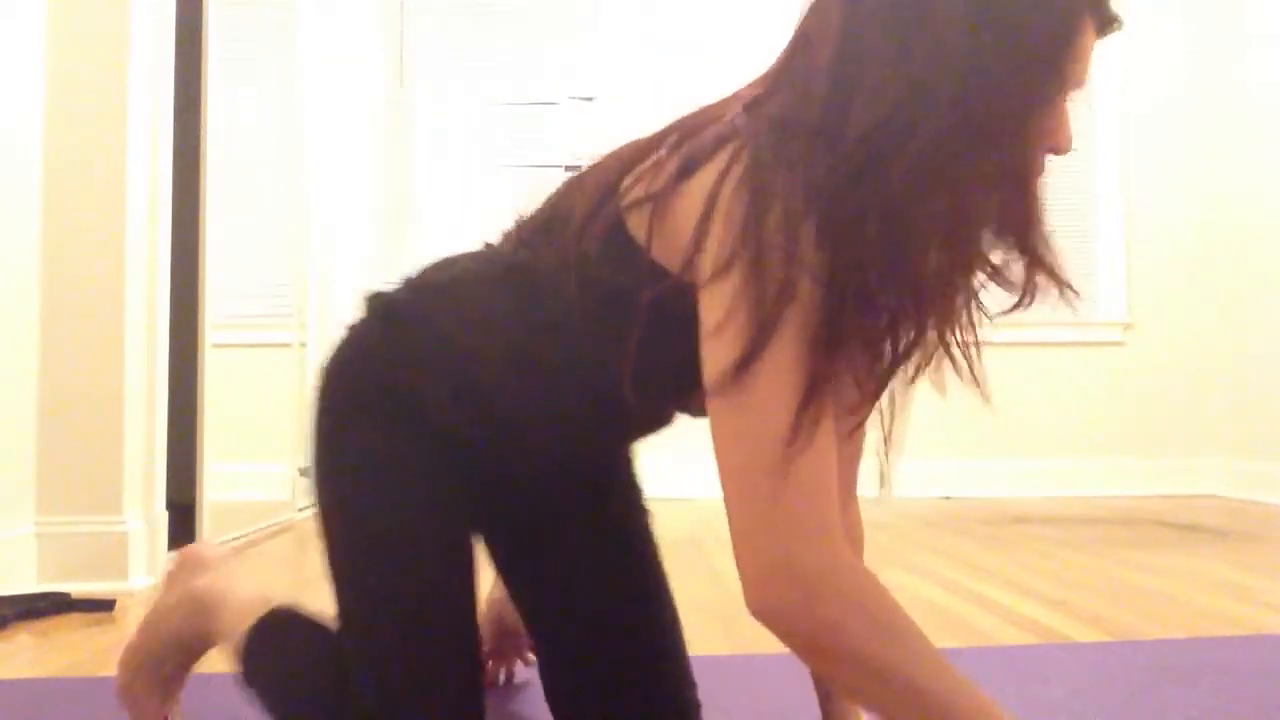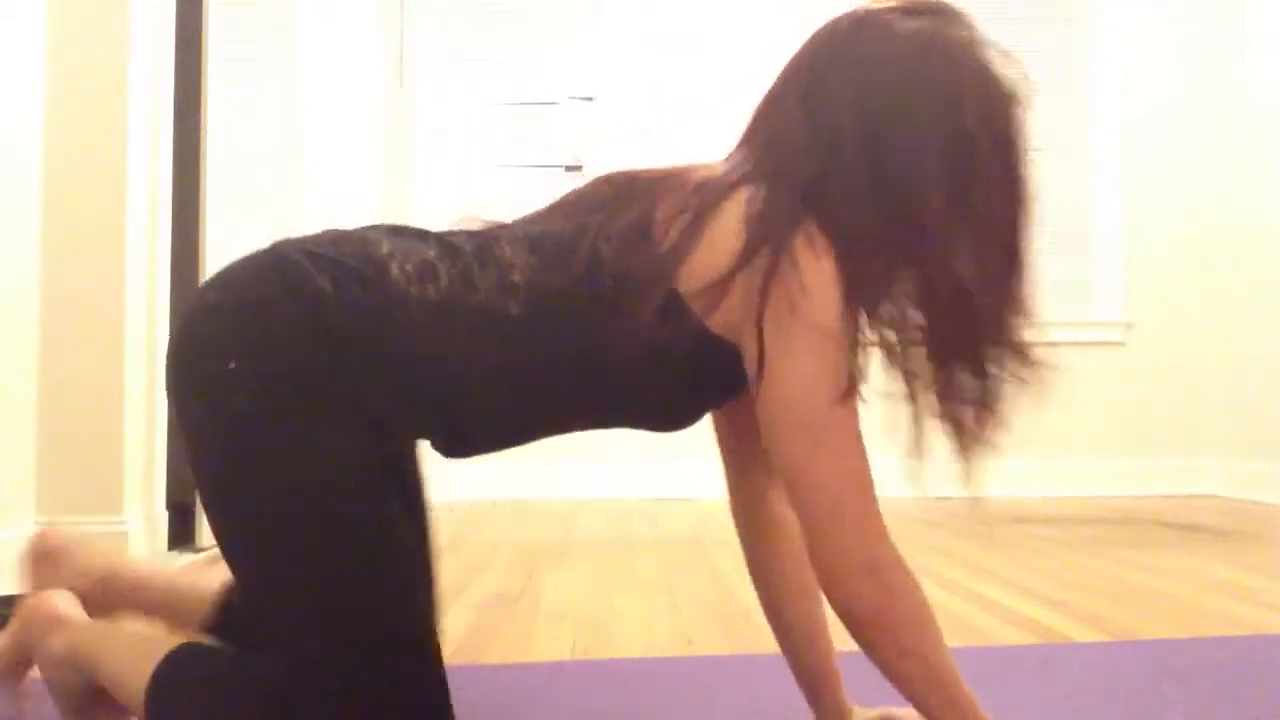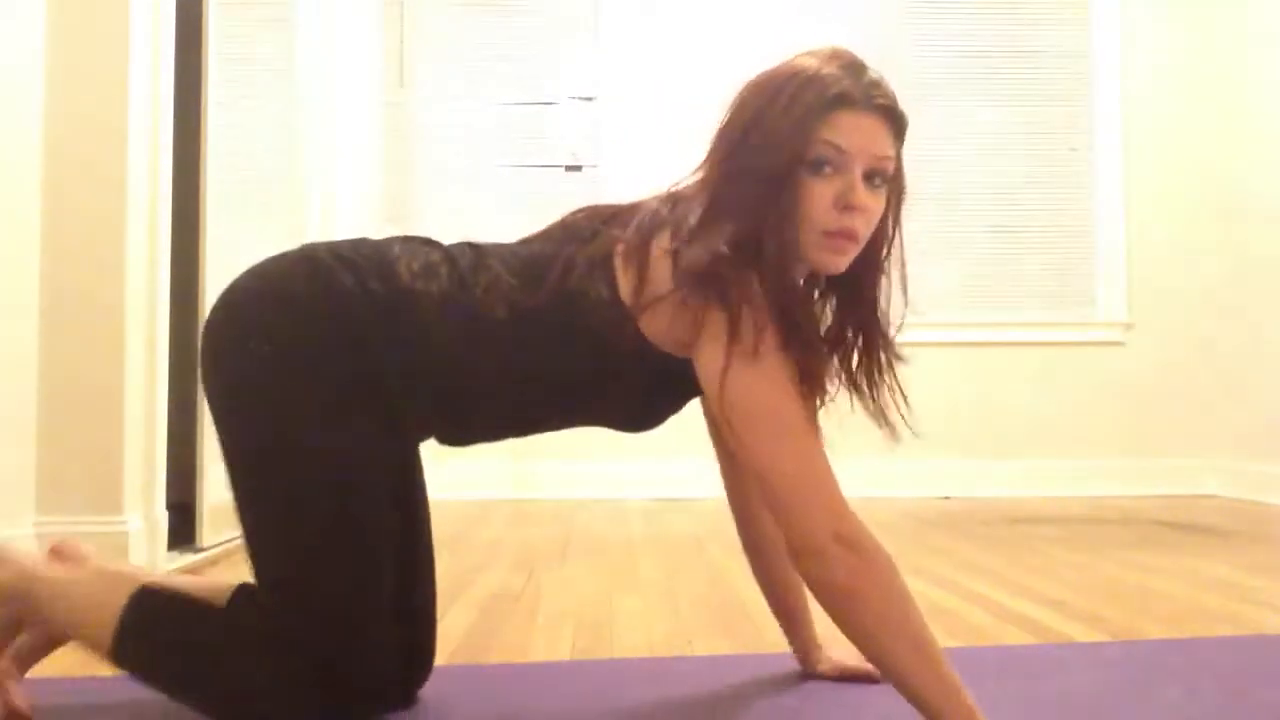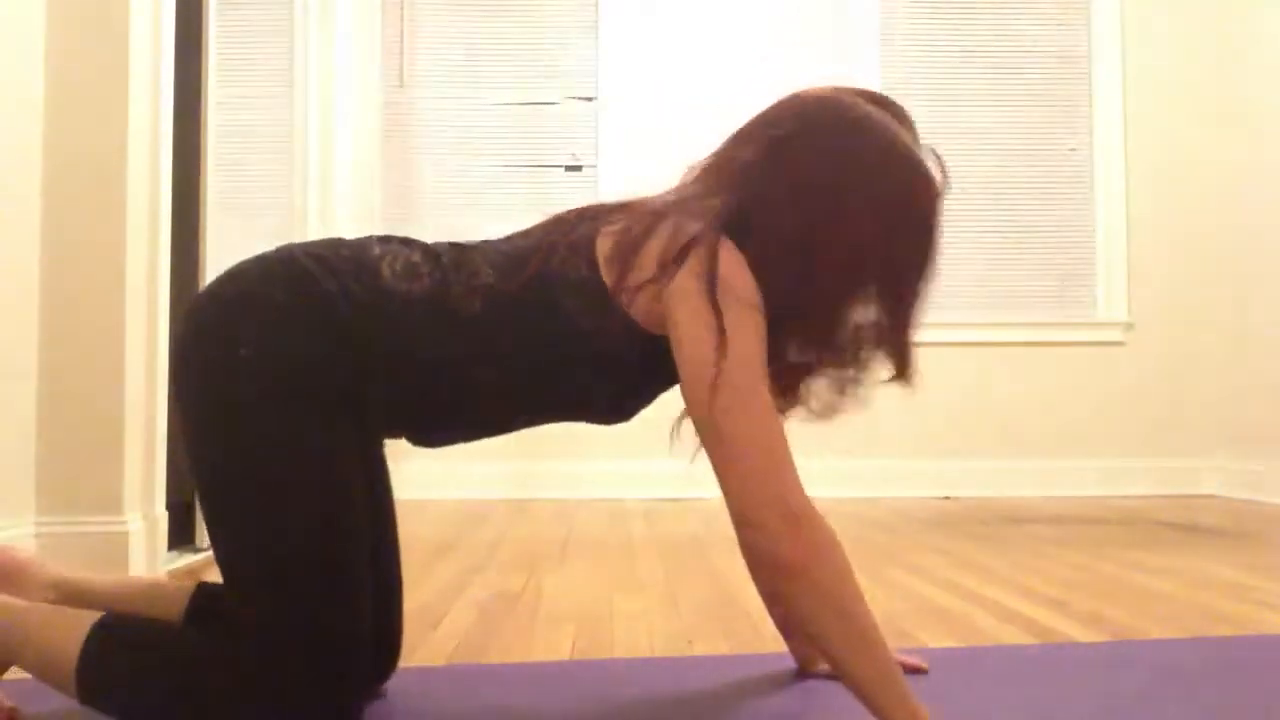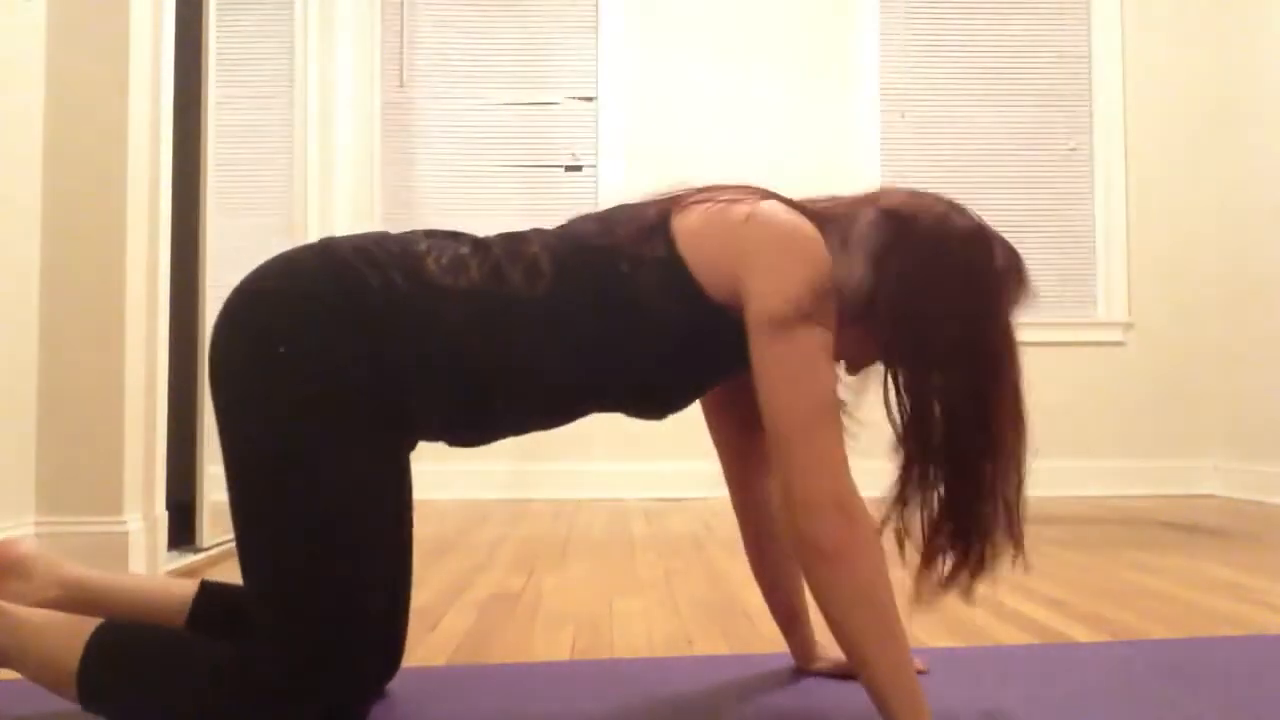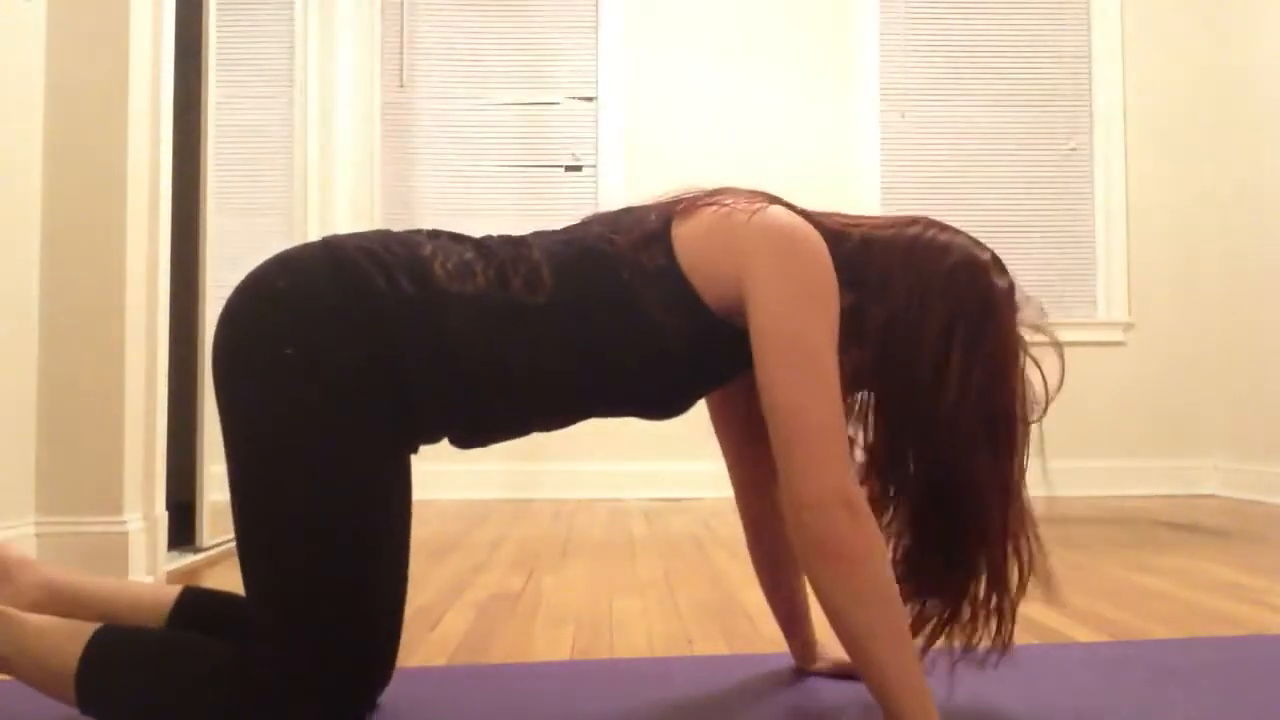
dt=0.5s
person 1, frame 1
left shoulder: (867, 226)
right shoulder: (756, 202)
left elbow: (815, 520)
right elbow: (789, 575)
left hip: (558, 442)
right hip: (400, 402)
left ankle: (491, 606)
right ankle: (215, 600)
person 1, frame 2
left shoulder: (744, 230)
right shoulder: (791, 260)
left elbow: (761, 505)
right elbow: (859, 570)
left hip: (328, 350)
right hip: (271, 356)
left ankle: (92, 579)
person 1, frame 3
left shoulder: (741, 278)
right shoulder: (717, 277)
left elbow: (757, 491)
right elbow: (831, 543)
left hip: (345, 357)
right hip: (293, 341)
left ankle: (96, 588)
person 1, frame 4
left shoulder: (699, 255)
right shoulder: (709, 267)
left elbow: (760, 510)
right elbow: (783, 527)
left hip: (309, 352)
right hip: (266, 349)
person 1, frame 5
left shoulder: (741, 292)
right shoulder: (785, 249)
left elbow: (758, 482)
right elbow: (821, 511)
left hip: (343, 352)
right hip: (310, 341)
person 1, frame 6
left shoulder: (745, 301)
right shoulder: (787, 256)
left elbow: (765, 490)
right elbow: (824, 514)
left hip: (351, 351)
right hip: (314, 339)
